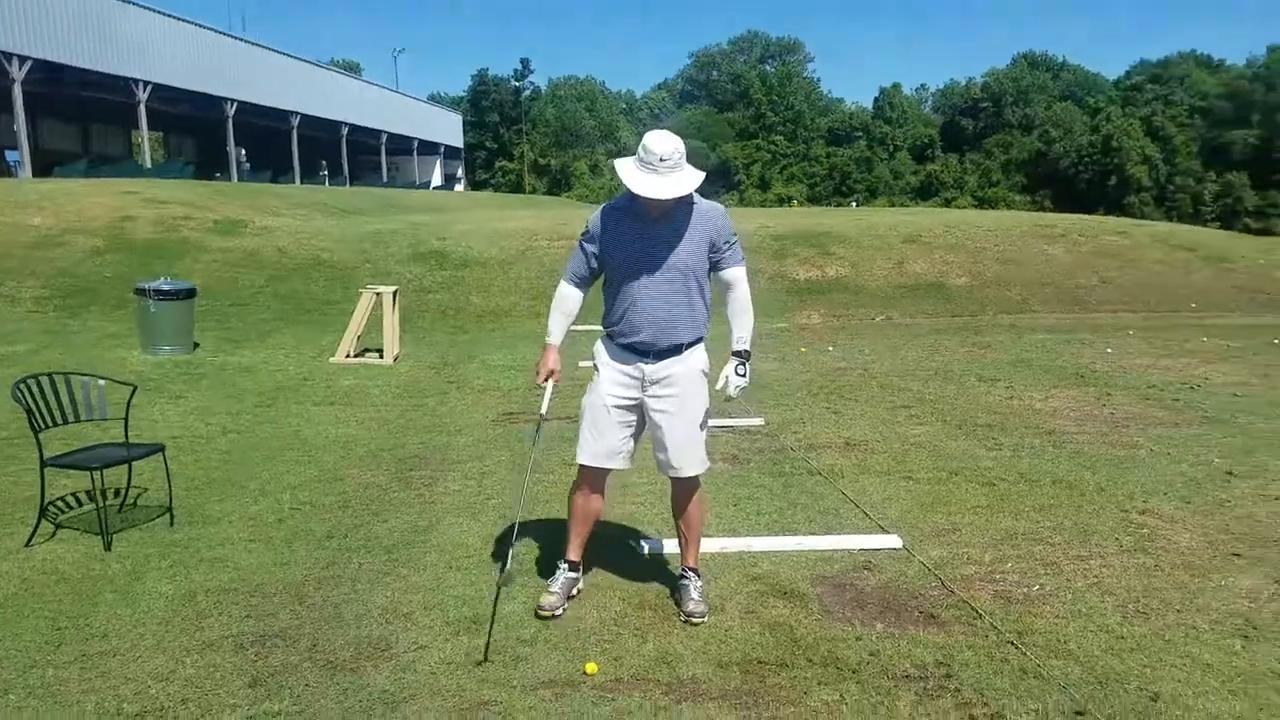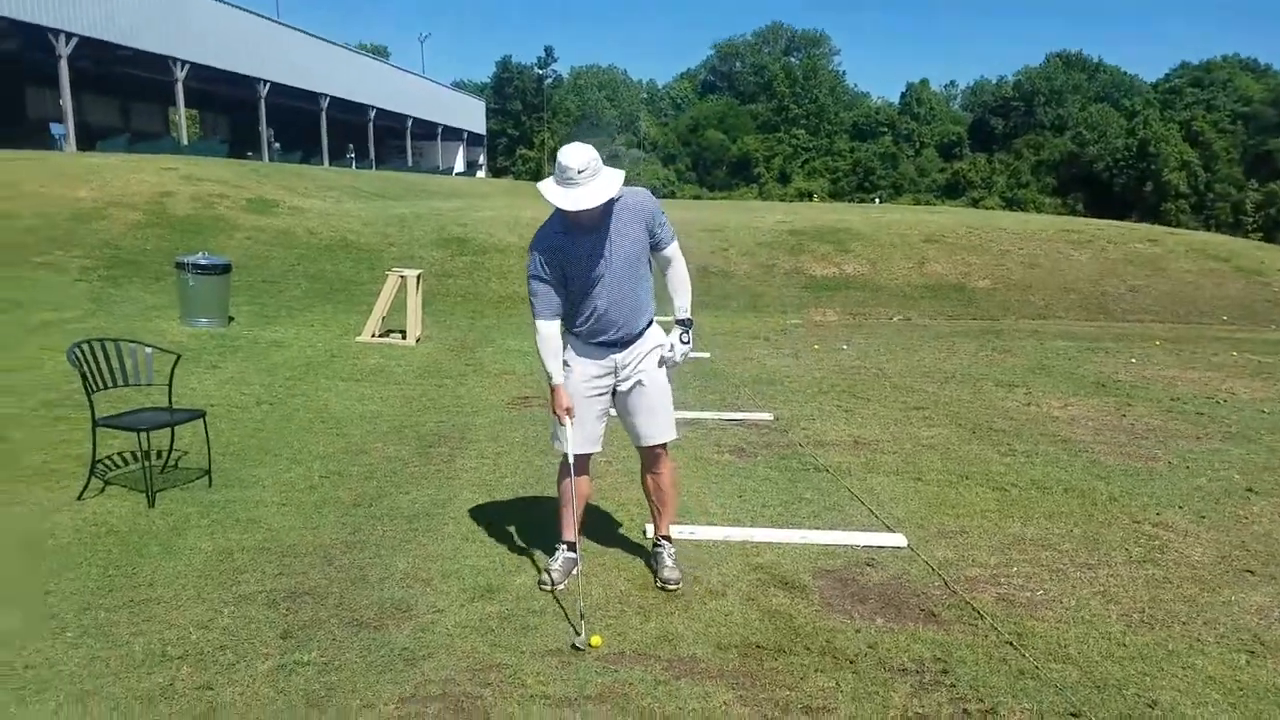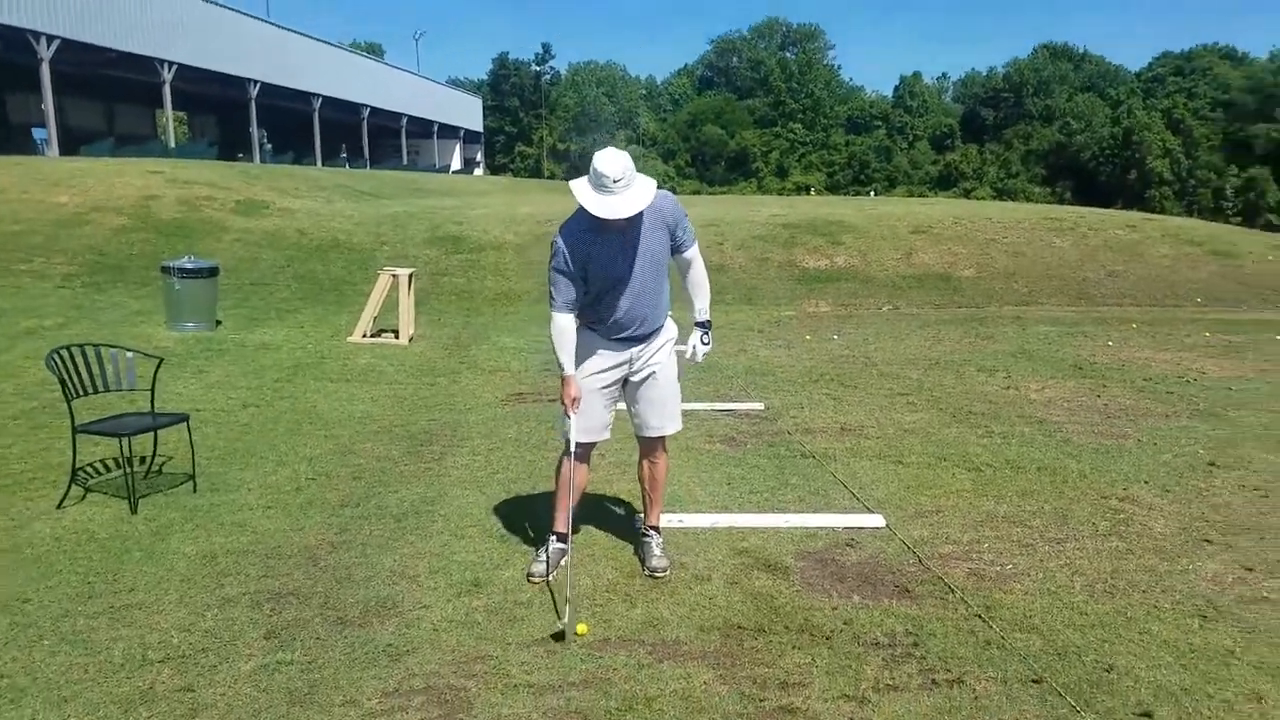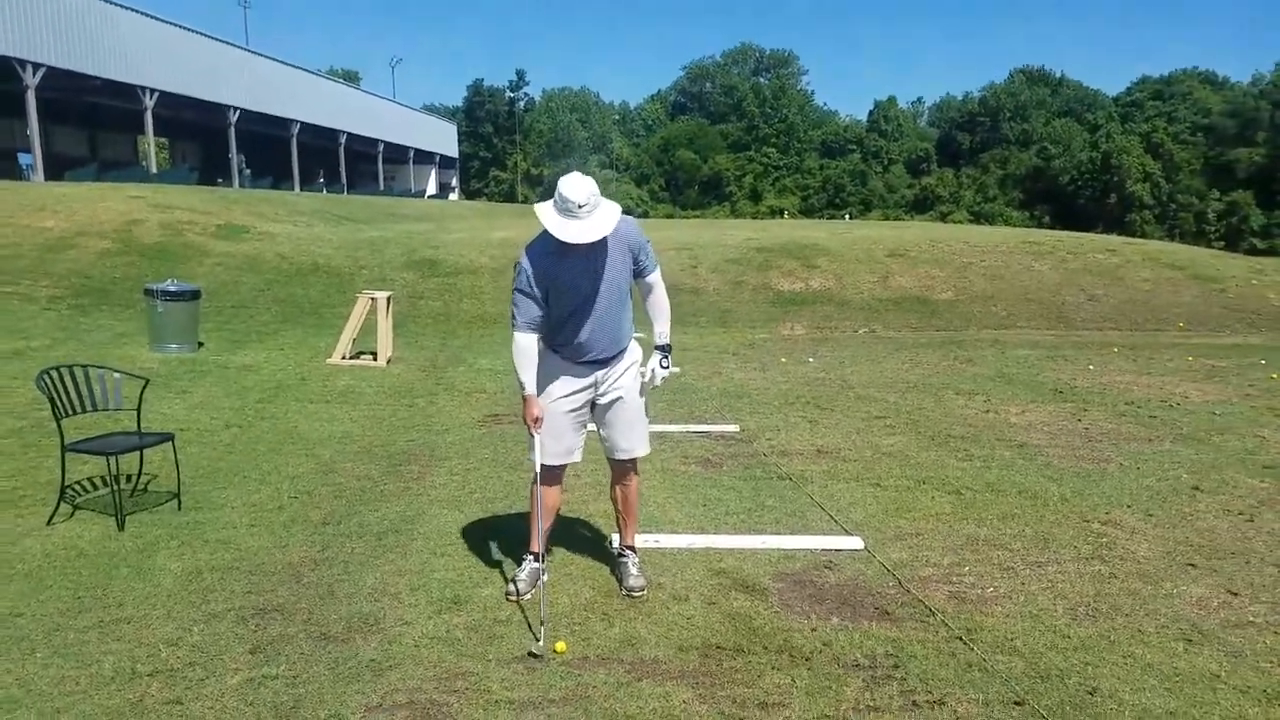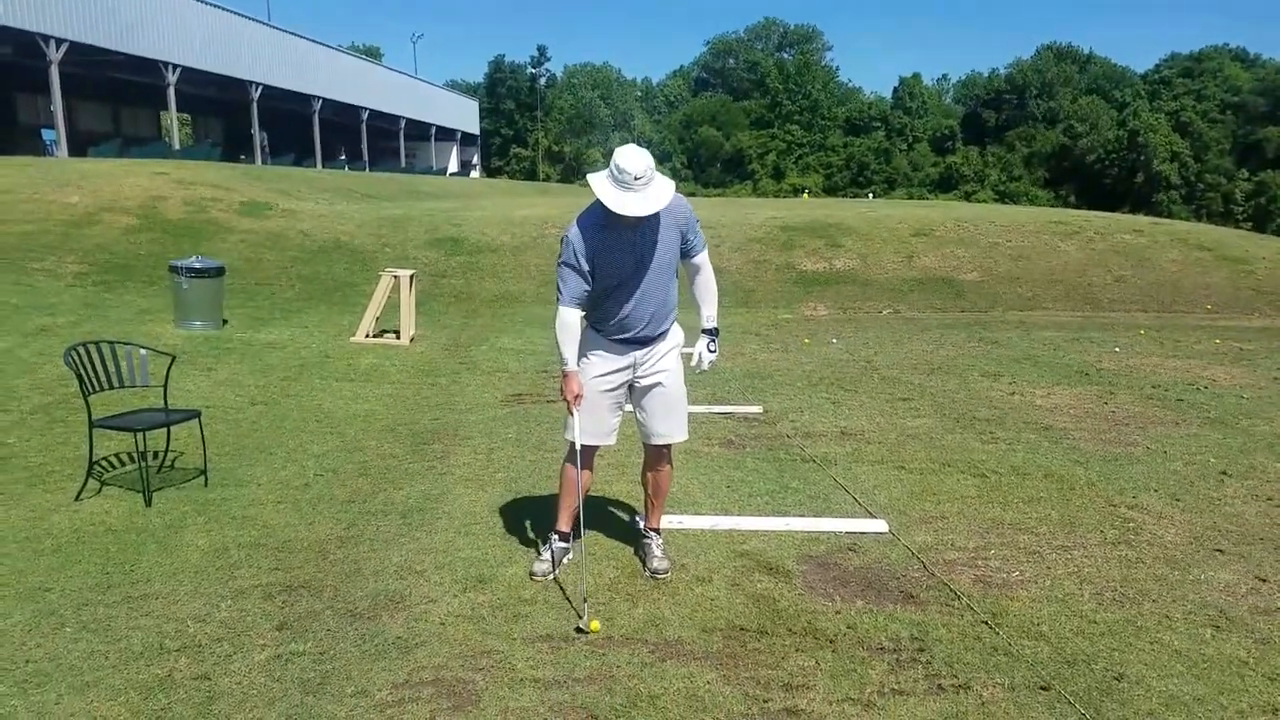
dt=0.7s
person 1, frame 1
left shoulder: (711, 218)
right shoulder: (606, 219)
left elbow: (735, 286)
right elbow: (573, 283)
left wrist: (740, 352)
right wrist: (552, 344)
left hip: (681, 365)
right hip: (616, 362)
left knee: (685, 476)
right knee: (591, 470)
left ankle: (690, 574)
right ankle: (570, 568)
person 1, frame 2
left shoulder: (640, 205)
right shoulder: (546, 243)
left elbow: (672, 260)
right elbow: (546, 319)
left wrist: (682, 323)
right wrist: (557, 383)
left hip: (643, 347)
right hip: (583, 355)
left knee: (656, 451)
right knee: (576, 455)
left ankle: (663, 544)
right ankle: (567, 548)
person 1, frame 3
left shoulder: (665, 208)
right shoulder: (571, 238)
left elbow: (691, 262)
right elbow: (563, 312)
left wrist: (702, 322)
right wrist: (568, 374)
left hip: (655, 343)
right hip: (597, 347)
left knee: (654, 442)
right knee: (578, 445)
left ankle: (651, 533)
right ankle: (558, 538)
person 1, frame 4
left shoulder: (628, 233)
right shoulder: (535, 259)
left elbow: (652, 287)
right elbow: (524, 331)
left wrist: (661, 346)
right wrist: (529, 394)
left hip: (620, 367)
right hip: (562, 372)
left knee: (625, 464)
right knee: (550, 467)
left ankle: (627, 554)
right ankle: (534, 558)
person 1, frame 5
left shoulder: (678, 212)
right shoulder: (582, 232)
left elbow: (699, 268)
right elbow: (569, 307)
left wrist: (709, 330)
right wrist: (570, 369)
left hip: (660, 348)
right hip: (602, 350)
left knee: (660, 448)
right knee: (583, 446)
left ankle: (651, 535)
right ankle: (561, 537)
